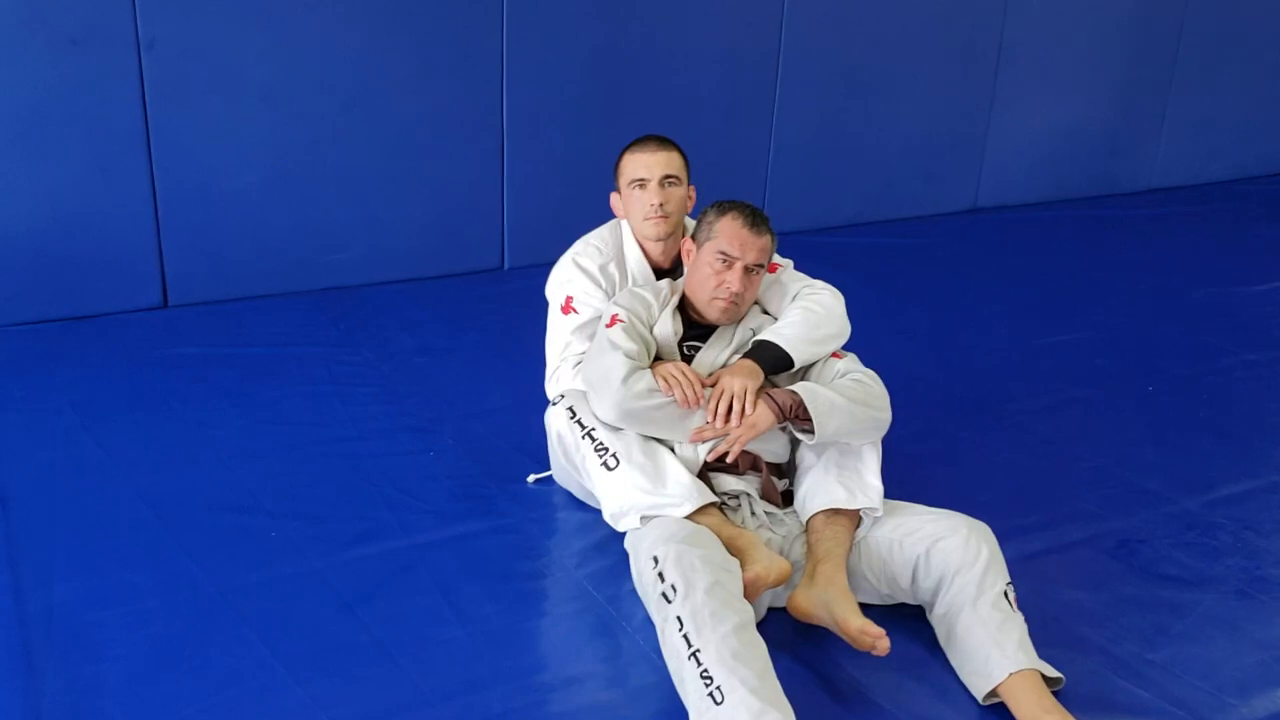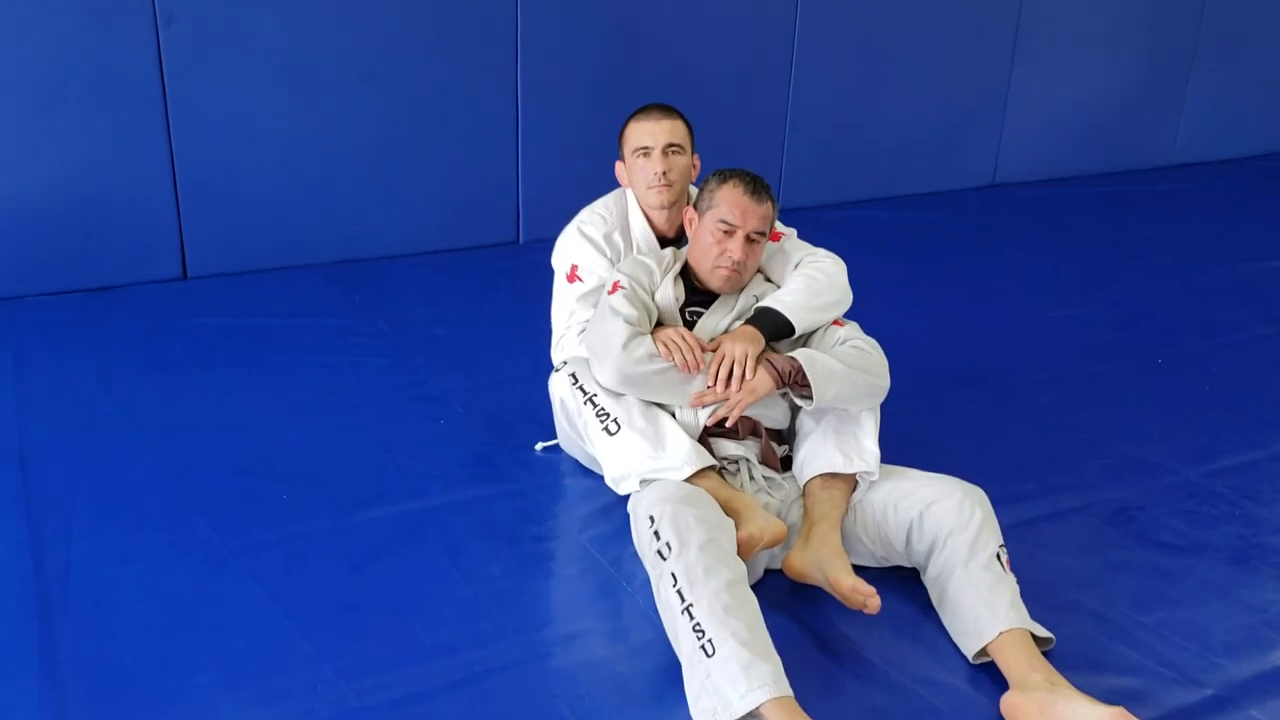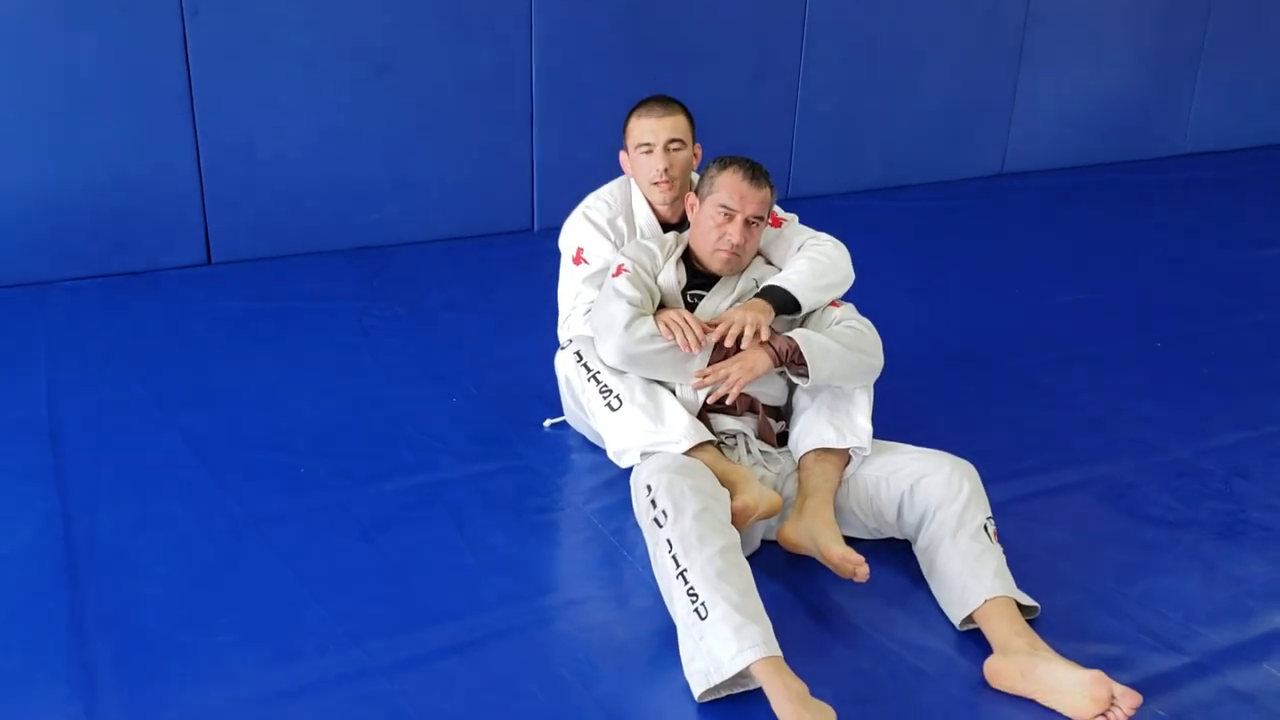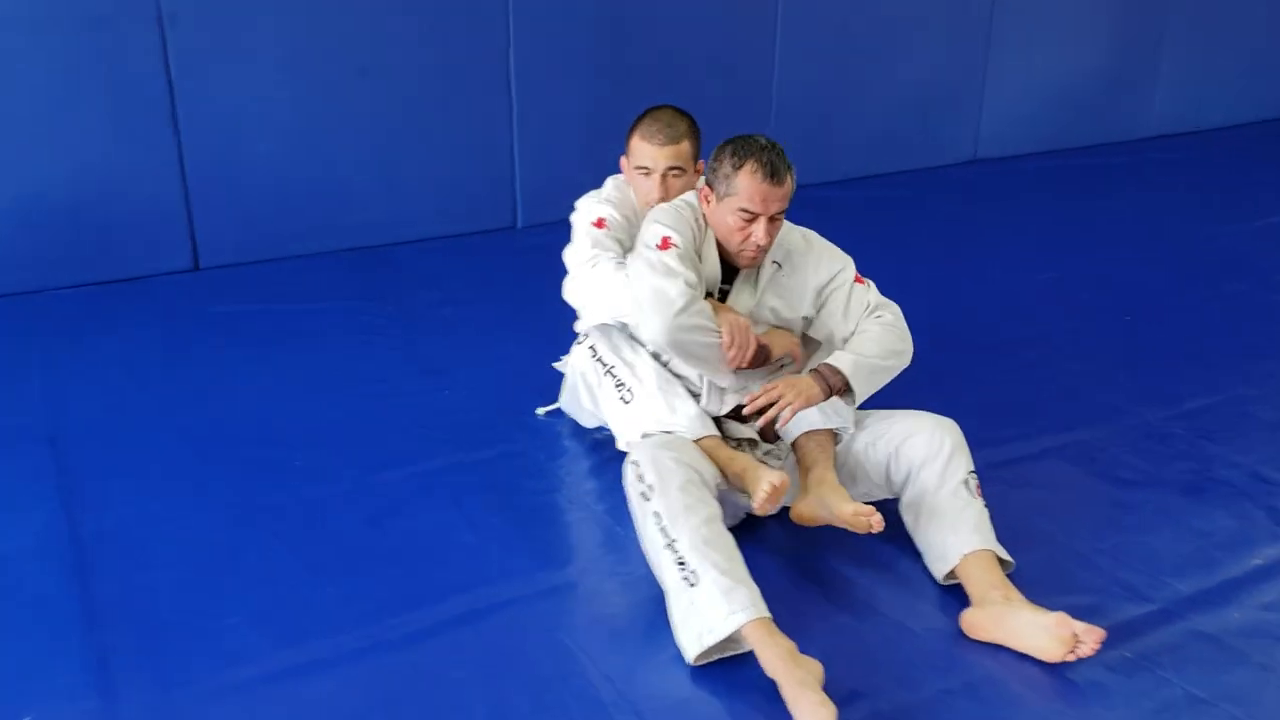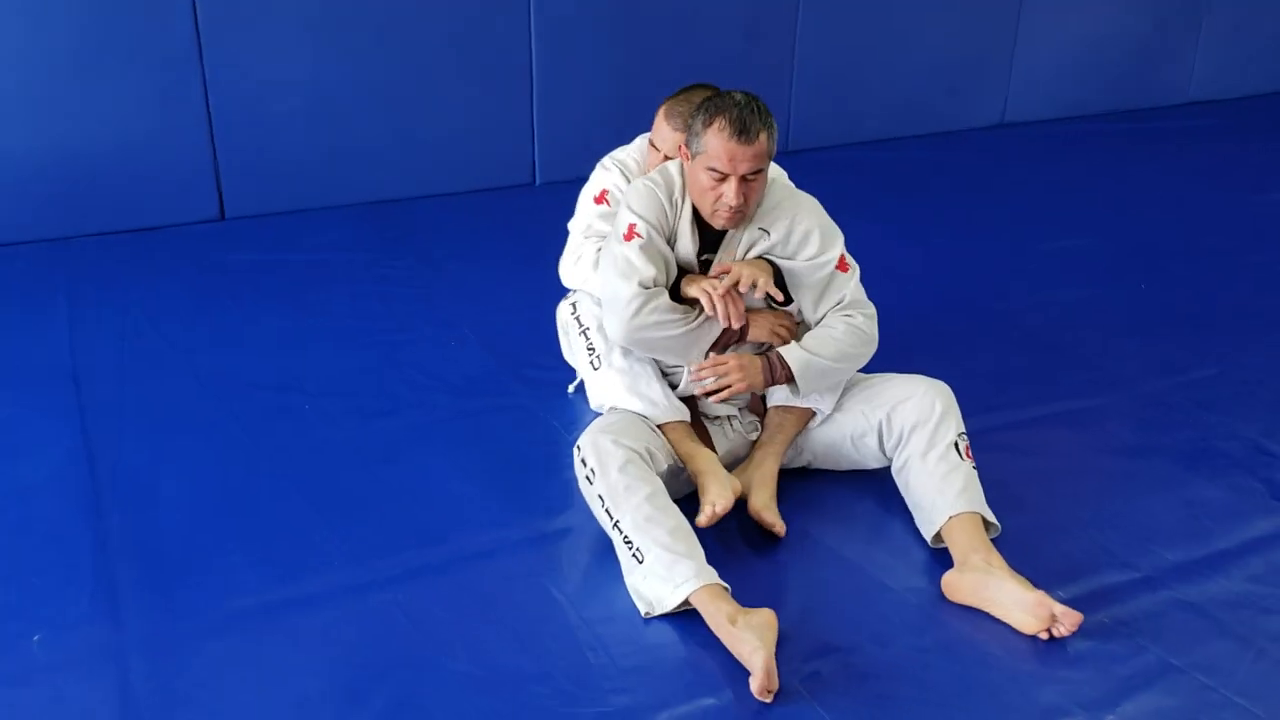
dt=0.7s
person 1, frame 1
left shoulder: (775, 333)
right shoulder: (638, 311)
left elbow: (871, 403)
right elbow: (614, 395)
left wrist: (780, 406)
right wrist: (734, 420)
left hip: (791, 518)
right hip: (688, 521)
left knee: (957, 540)
right knee: (677, 557)
person 1, frame 2
left shoulder: (779, 300)
right shoulder: (642, 279)
left elbow: (869, 369)
right elbow: (615, 361)
left wrist: (779, 370)
right wrist: (728, 386)
left hip: (792, 483)
right hip: (694, 485)
left knee: (953, 503)
right knee: (670, 515)
person 1, frame 3
left shoulder: (780, 283)
right shoulder: (645, 262)
left elbow: (864, 349)
right elbow: (620, 340)
left wrist: (777, 350)
right wrist: (725, 354)
left hip: (790, 457)
right hip: (696, 461)
left knee: (944, 478)
right knee: (666, 485)
left ankle: (1019, 650)
person 1, frame 4
left shoulder: (803, 250)
right shoulder: (672, 227)
left elbow: (886, 329)
right elbow: (665, 322)
left wrist: (824, 378)
left hip: (789, 439)
right hip: (700, 442)
left knee: (932, 437)
right knee: (654, 467)
left ankle: (994, 602)
right ankle: (778, 657)
person 1, frame 5
left shoulder: (797, 215)
right shoulder: (650, 202)
left elbow: (856, 325)
right elbow: (628, 319)
left wrist: (768, 367)
right wrist: (732, 327)
left knee: (924, 400)
right knee: (603, 448)
left ankle: (978, 566)
right ankle: (724, 616)
person 2, frame 1
right shoulder: (587, 265)
left elbow: (824, 305)
right elbow: (565, 375)
left wrist: (756, 361)
right wrist: (644, 372)
left hip: (717, 432)
right hip: (625, 440)
right knee: (571, 414)
right ankle: (740, 545)
person 2, frame 2
right shoulder: (592, 233)
left elbow: (827, 274)
right elbow: (571, 342)
left wrist: (756, 329)
right wrist: (645, 339)
right hip: (634, 418)
right knee: (575, 379)
left ankle: (821, 540)
right ankle: (742, 511)
person 2, frame 3
right shoulder: (597, 219)
left elbow: (831, 257)
right elbow: (579, 321)
left wrist: (767, 302)
right wrist: (648, 319)
right hip: (638, 385)
right knee: (579, 355)
left ankle: (814, 510)
right ankle: (736, 480)
person 2, frame 4
right shoulder: (603, 211)
right elbow: (590, 286)
right wrist: (708, 311)
right hip: (630, 378)
right knee: (600, 341)
right ankle: (740, 468)
person 2, frame 5
left shoulder: (766, 181)
right shoulder: (624, 170)
right elbow: (581, 260)
right wrist: (683, 283)
right knee: (582, 312)
left ankle: (763, 465)
right ankle: (702, 463)
